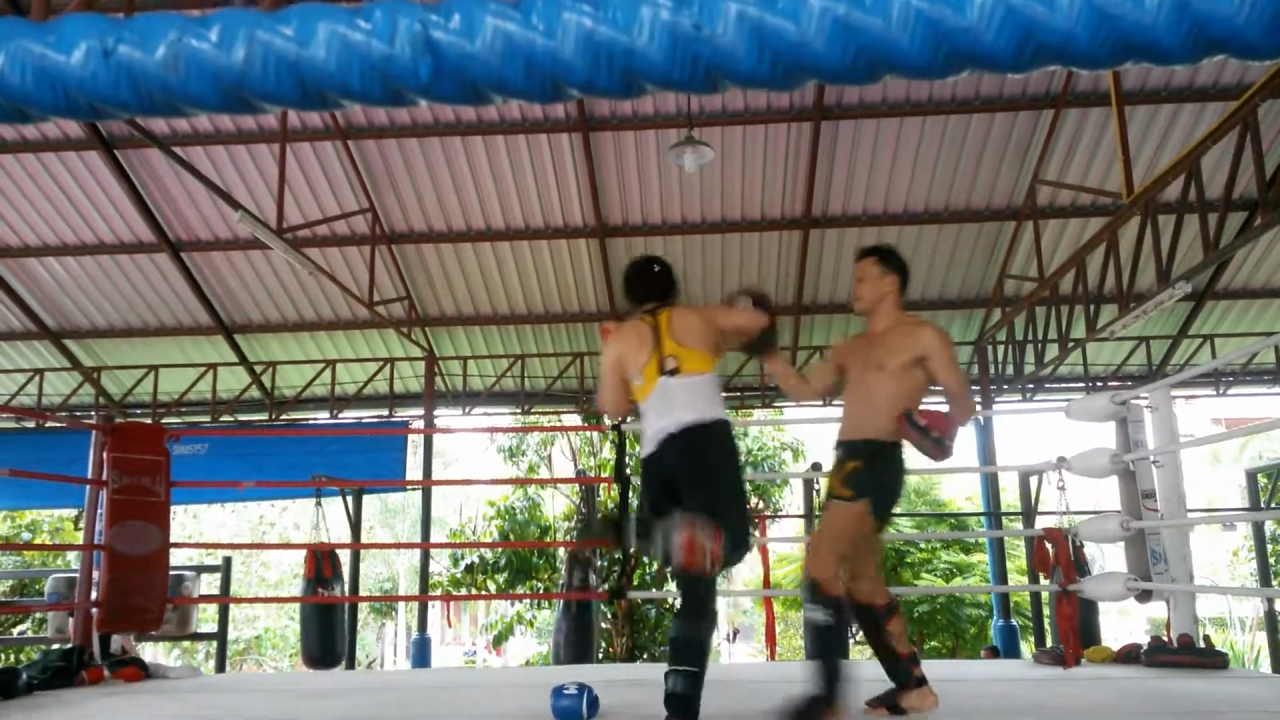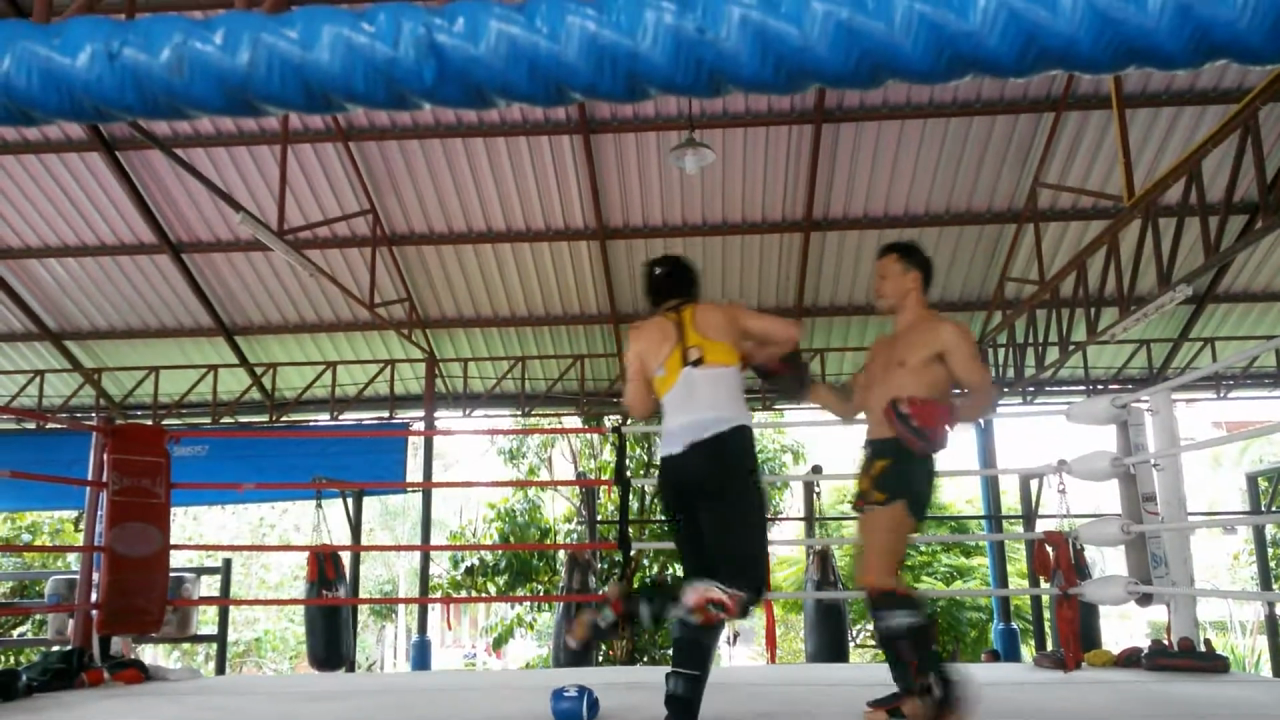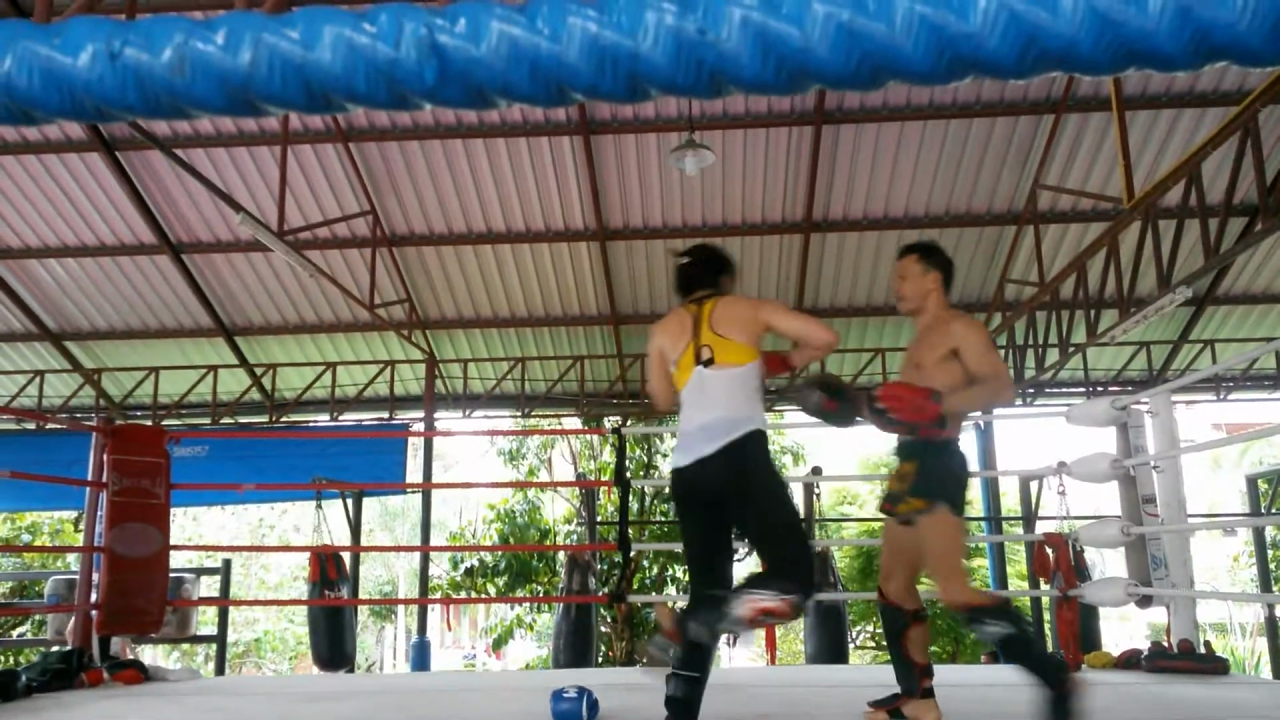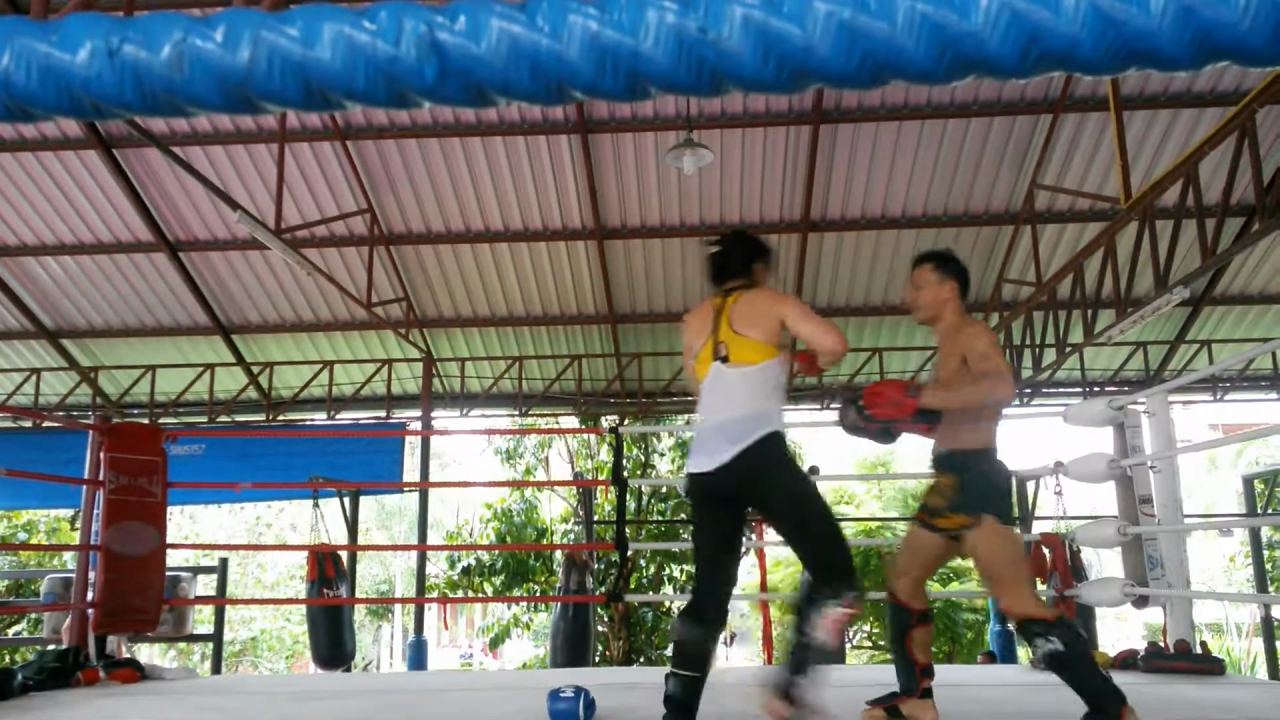
dt=0.1s
person 1, frame 1
left shoulder: (923, 336)
right shoulder: (849, 347)
left elbow: (964, 400)
right elbow: (806, 389)
left wrist: (942, 422)
right wrist: (764, 352)
left hip: (873, 465)
right hip: (851, 465)
left knee: (820, 569)
right knee: (861, 583)
person 1, frame 2
left shoulder: (944, 332)
right shoulder: (883, 348)
left elbow: (985, 393)
right elbow: (847, 407)
left wrist: (945, 412)
right wrist: (803, 382)
left hip: (902, 465)
right hip: (879, 466)
left knee: (874, 578)
right knee: (882, 583)
person 1, frame 3
left shoulder: (961, 327)
right shoulder: (921, 342)
left elbow: (1002, 387)
left wrist: (937, 403)
right wrist: (857, 402)
left hip: (934, 466)
right hip: (913, 470)
left knee: (953, 589)
right knee: (895, 584)
left ankle: (1054, 679)
person 1, frame 4
left shoulder: (972, 335)
right shoulder: (948, 348)
left elbow: (998, 389)
left wrist: (915, 396)
right wrist: (895, 411)
left hip: (976, 480)
right hip: (951, 483)
left knee: (1017, 600)
right knee: (902, 583)
person 2, frame 1
left shoulder: (618, 338)
right shoulder: (698, 315)
left elbow: (611, 408)
right elbow: (761, 322)
right wrist: (737, 312)
left hip: (658, 459)
right hip: (705, 442)
left knee: (697, 590)
right knee: (728, 541)
right ankle: (626, 528)
person 2, frame 2
left shoulder: (641, 336)
right shoulder: (721, 314)
left elbow: (637, 409)
right elbow: (790, 334)
right wrist: (757, 356)
left hip: (675, 462)
right hip: (724, 448)
left knee: (704, 591)
right knee: (741, 582)
right ankle: (619, 608)
person 2, frame 3
left shoulder: (663, 330)
right shoulder: (747, 308)
right elbow: (823, 337)
right wrist: (785, 363)
left hip: (687, 467)
right hip: (738, 453)
left knee: (710, 588)
right knee: (795, 577)
right ankle: (689, 627)
person 2, frame 4
left shoulder: (694, 319)
right shoulder: (773, 303)
right elbow: (832, 344)
right wrist: (810, 361)
left hip: (705, 467)
right hip: (758, 454)
left knee: (710, 589)
right knee: (837, 573)
